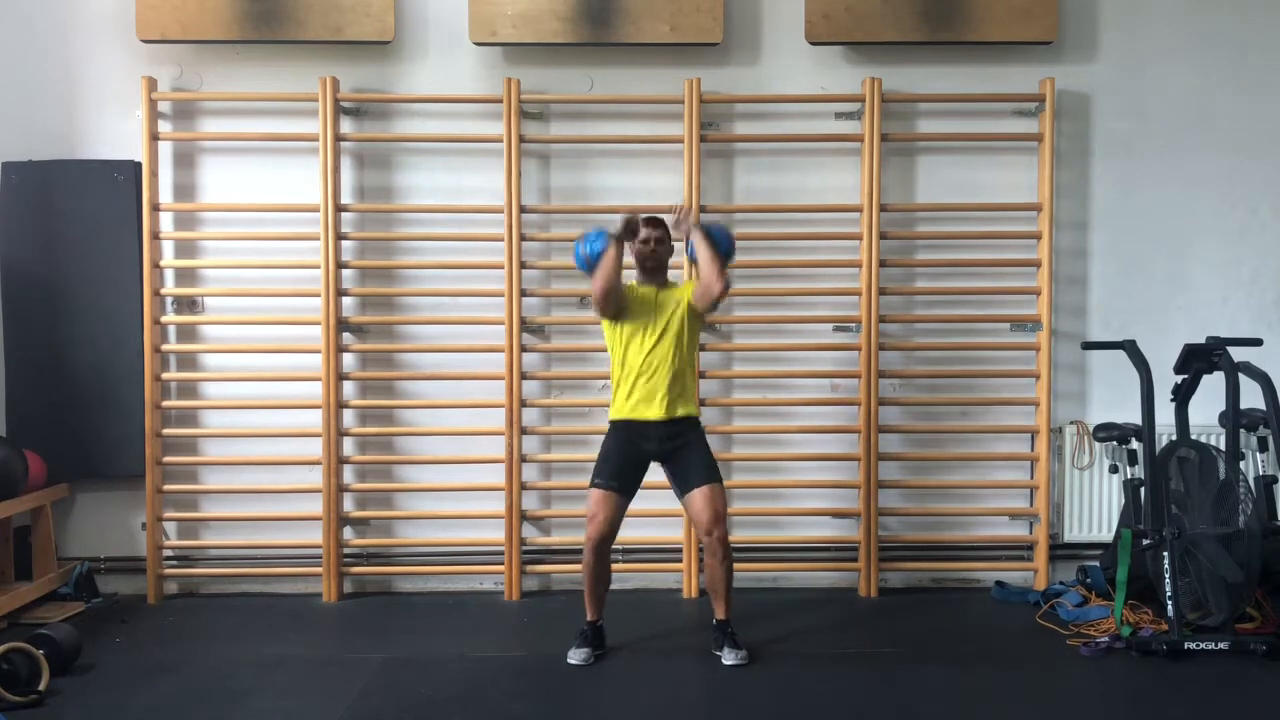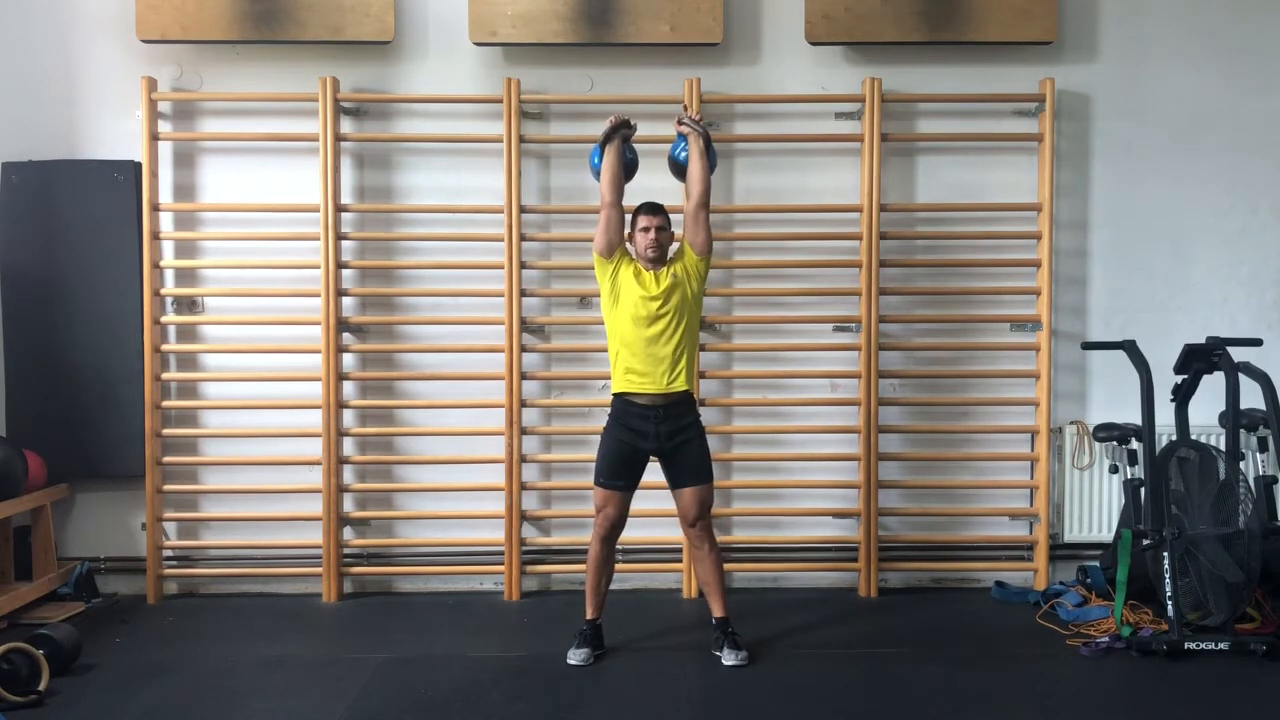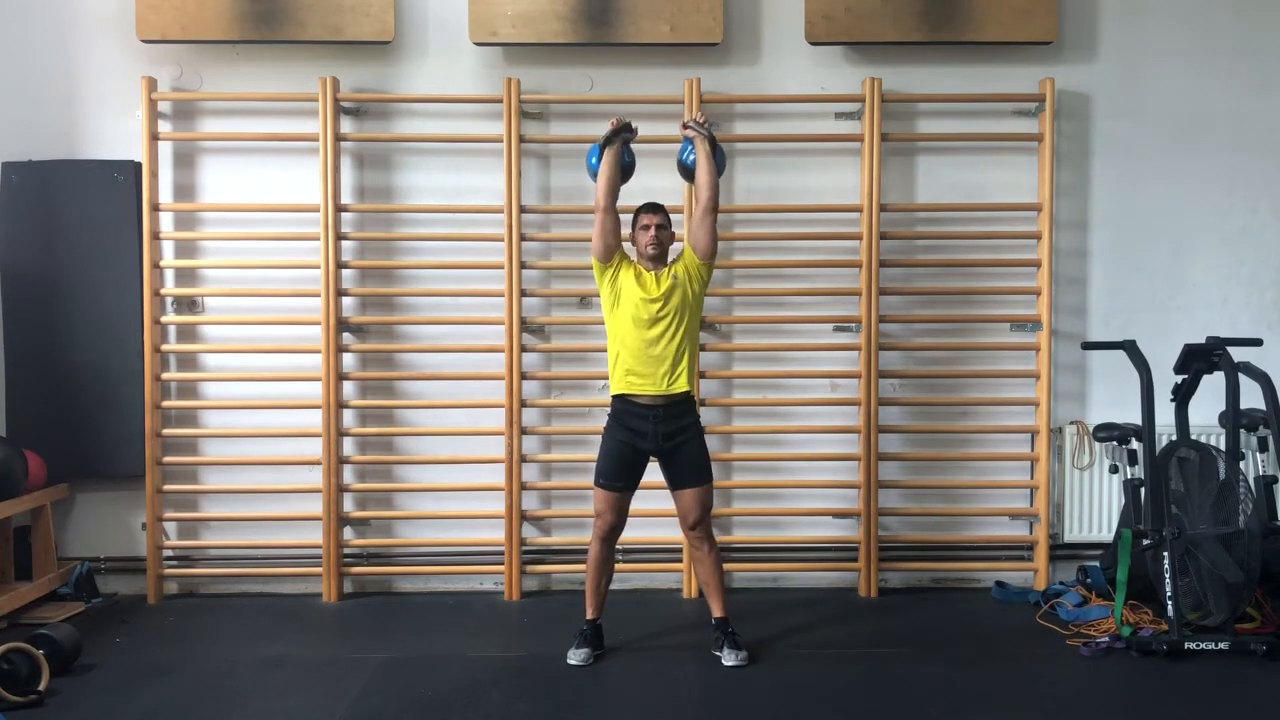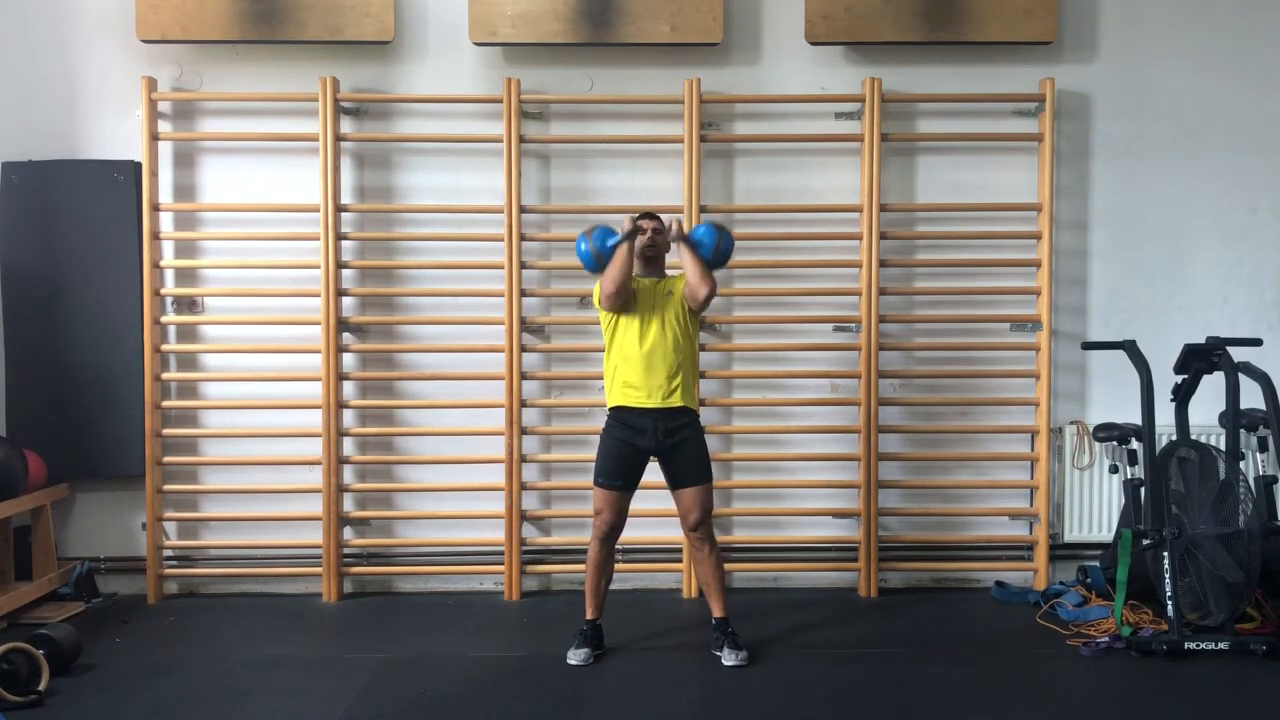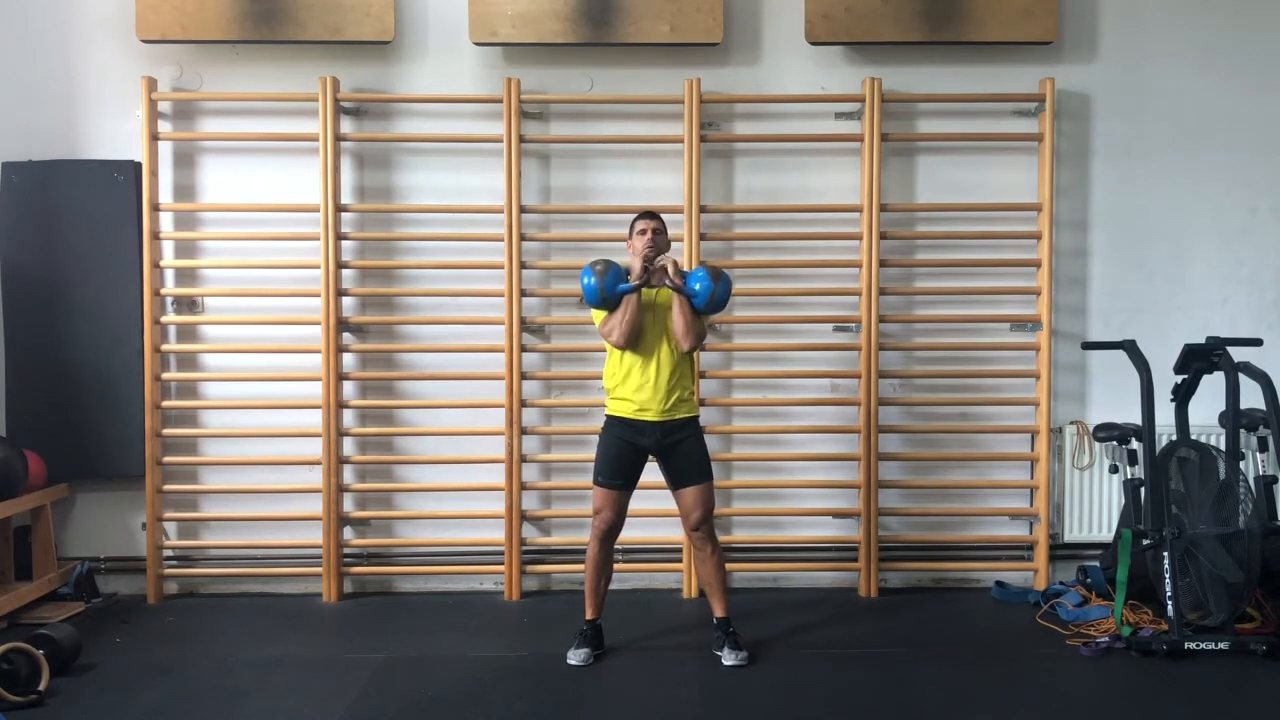
dt=0.5s
person 1, frame 1
left shoulder: (688, 295)
right shoulder: (618, 294)
left elbow: (718, 288)
right elbow: (599, 290)
left wrist: (694, 233)
right wrist: (617, 240)
left hip: (682, 427)
right hip: (628, 427)
left knee: (713, 528)
right knee: (597, 533)
left ankle: (722, 629)
right ankle: (592, 629)
person 1, frame 2
left shoulder: (689, 272)
right shoulder: (615, 272)
left elbow: (699, 203)
right elbow: (609, 203)
left wrist: (695, 138)
right wrist: (614, 141)
left hip: (680, 415)
right hip: (627, 414)
left knee: (698, 526)
right knee: (606, 526)
left ankle: (722, 628)
right ankle: (591, 628)
person 1, frame 3
left shoulder: (690, 273)
right shoulder: (615, 274)
left elbow: (707, 206)
right elbow: (603, 206)
left wrist: (701, 142)
right wrist: (613, 145)
left hip: (680, 416)
right hip: (627, 415)
left knee: (698, 527)
right knee: (605, 528)
left ankle: (721, 627)
right ankle: (591, 628)
person 1, frame 4
left shoulder: (680, 286)
right shoulder: (612, 283)
left elbow: (703, 291)
right elbow: (613, 288)
left wrist: (681, 241)
right wrist: (626, 241)
left hip: (679, 420)
right hip: (626, 419)
left knee: (699, 528)
right knee: (604, 528)
left ankle: (722, 628)
right ankle: (591, 628)
person 1, frame 5
left shoulder: (684, 292)
left elbow: (689, 343)
right elbow: (619, 339)
left wrist: (677, 285)
right wrist: (635, 282)
left hip: (679, 423)
right hip: (624, 422)
left knee: (701, 528)
right knee: (603, 529)
left ankle: (723, 628)
right ankle: (591, 628)
